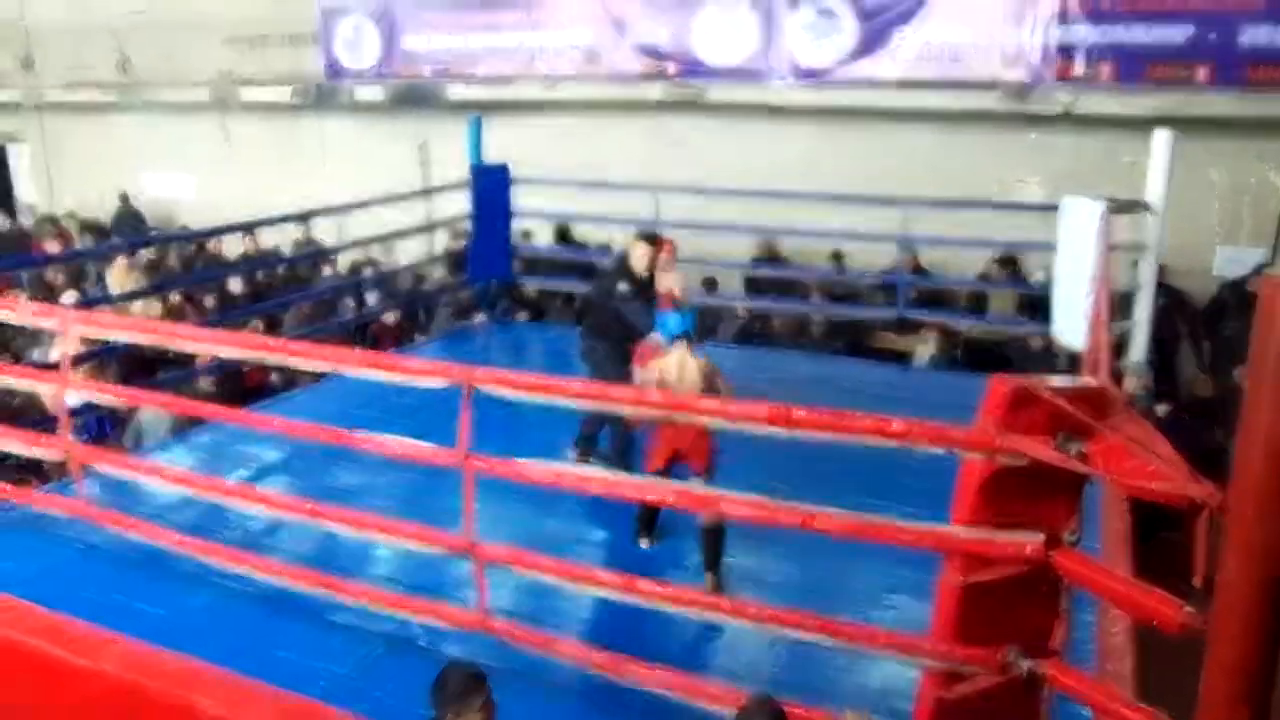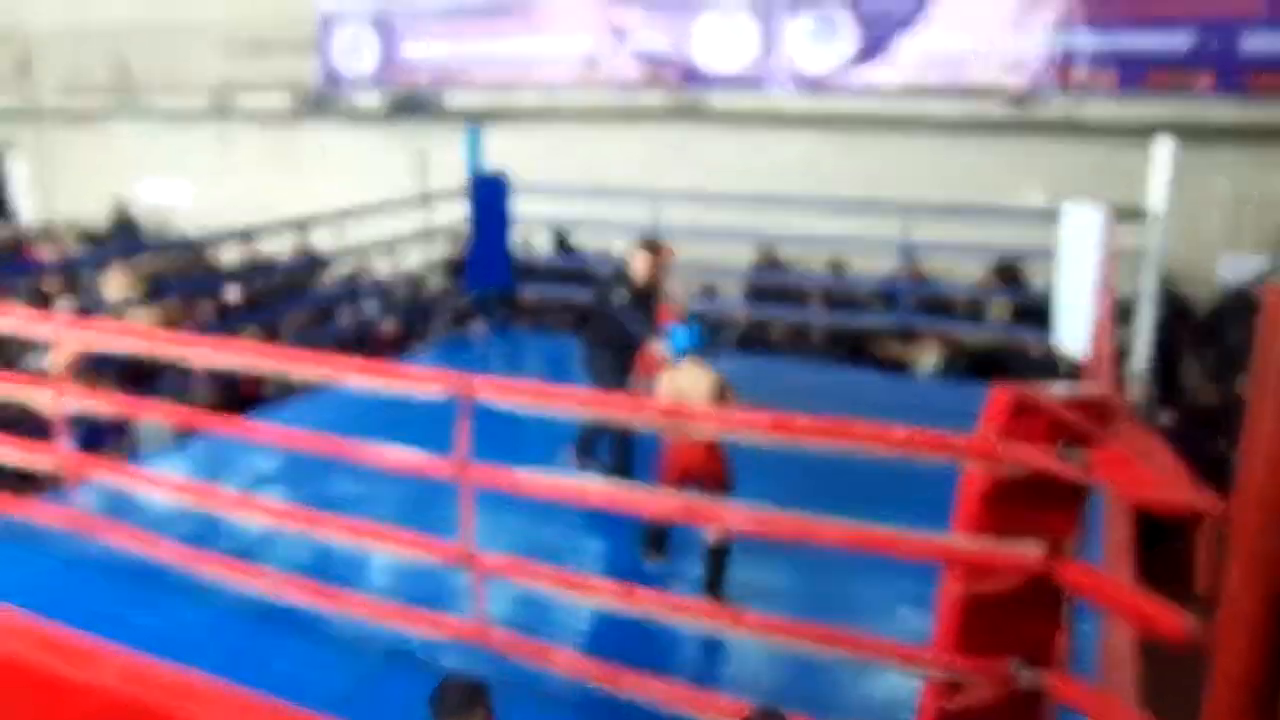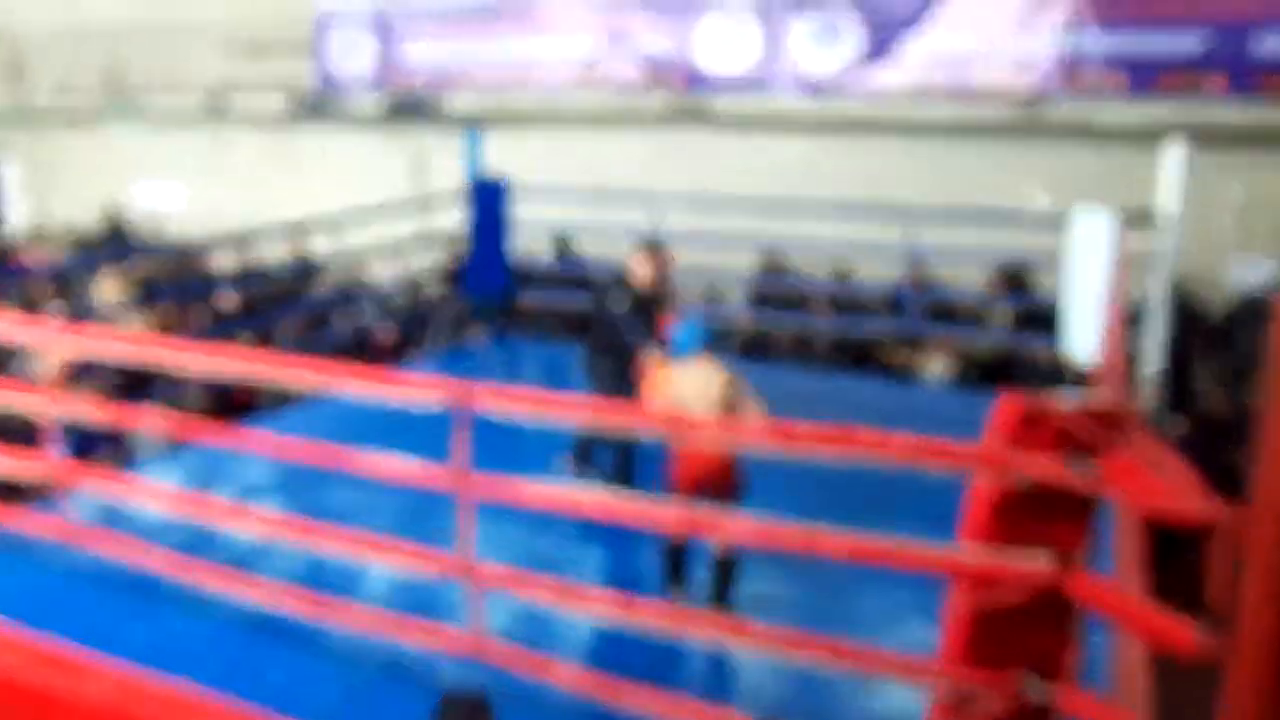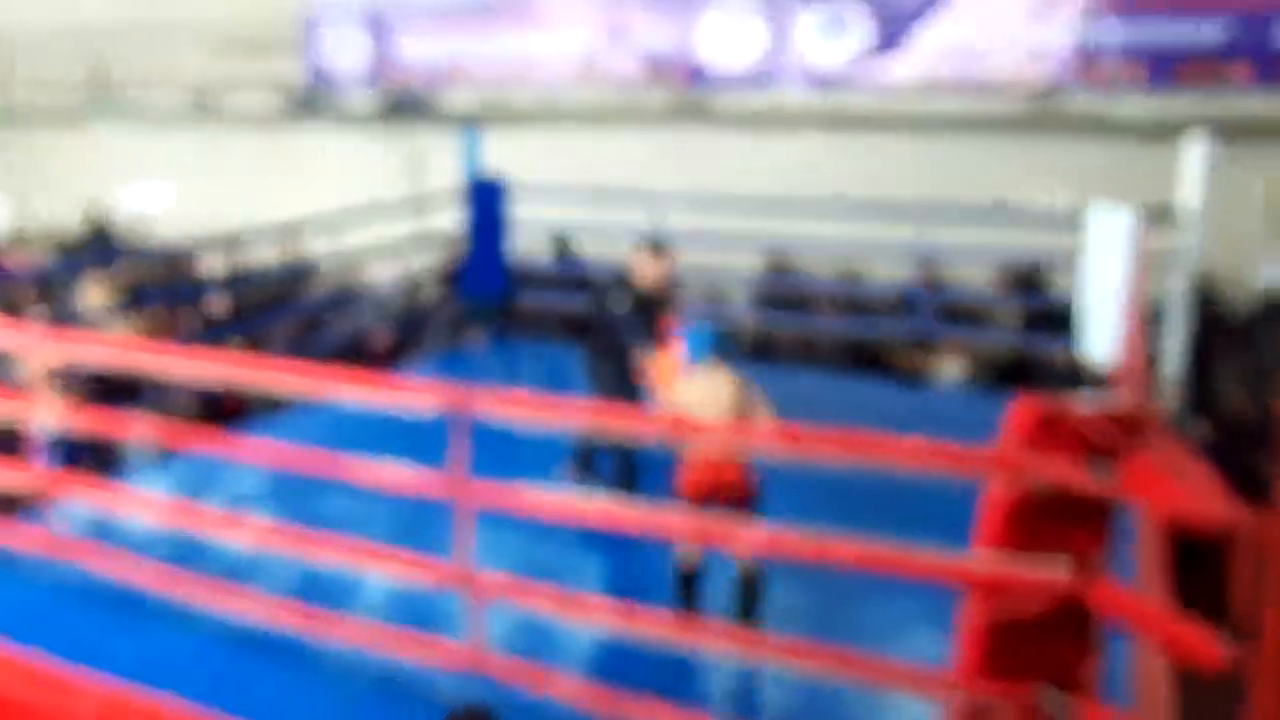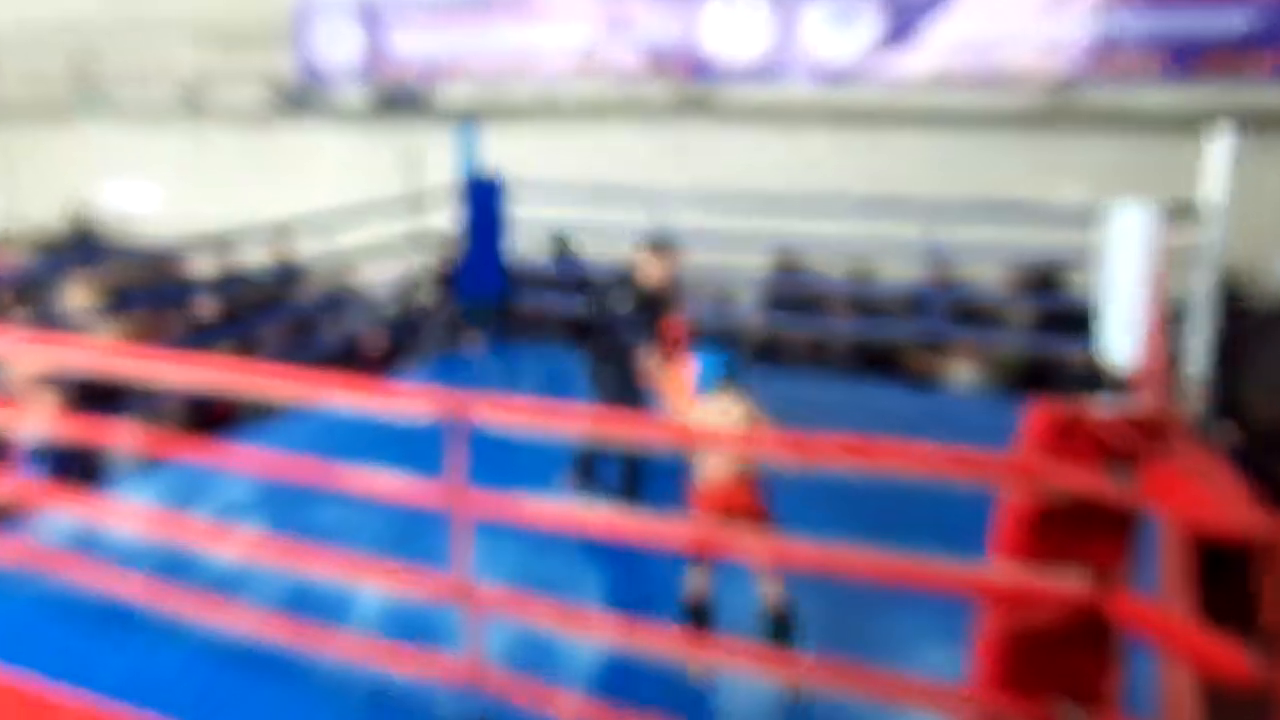
dt=0.1s
person 1, frame 1
left shoulder: (658, 364)
right shoulder: (704, 365)
right elbow: (724, 395)
left hip: (668, 432)
right hip: (696, 434)
left ankle: (645, 534)
right ankle: (712, 571)
person 1, frame 2
left shoulder: (668, 378)
right shoulder: (715, 378)
left hip: (679, 450)
right hip: (708, 452)
left ankle: (654, 551)
right ankle: (713, 591)
person 1, frame 3
left shoulder: (672, 375)
right shoulder: (726, 376)
left elbow: (658, 414)
right elbow: (757, 415)
left hip: (687, 455)
right hip: (718, 457)
left ankle: (675, 583)
right ankle: (719, 599)
person 1, frame 4
left shoulder: (680, 384)
right shoulder: (737, 384)
right elbow: (767, 422)
left hip: (696, 468)
right hip: (731, 469)
left knee: (690, 542)
left ankle: (687, 612)
right ankle: (745, 620)
person 1, frame 5
left shoulder: (694, 410)
right shoulder: (747, 410)
left hip: (707, 495)
right hip: (742, 494)
left knee: (699, 570)
right knee: (769, 576)
right ankle: (783, 651)
person 2, frame 1
right shoulder: (617, 279)
left elbow: (647, 308)
right elbow: (636, 312)
left hip: (621, 343)
right hip: (601, 344)
left ankle: (583, 447)
person 2, frame 2
right shoulder: (617, 287)
right elbow: (633, 320)
right wrist: (652, 340)
left hip: (624, 352)
right hip: (603, 352)
left ankle: (583, 450)
person 2, frame 3
right shoulder: (616, 292)
right elbow: (630, 328)
right wrist: (647, 347)
left hip: (625, 358)
right hip: (605, 358)
left ankle: (581, 457)
person 2, frame 4
left shoulder: (657, 293)
right shoulder: (619, 291)
right elbow: (627, 327)
right wrist: (639, 349)
left hip: (626, 360)
right hip: (607, 361)
left ankle: (582, 464)
right ankle: (625, 486)
person 2, frame 5
left shoulder: (660, 293)
right shoulder: (621, 290)
right elbow: (628, 327)
right wrist: (641, 348)
left hip: (630, 362)
right hip: (610, 364)
left ankle: (583, 472)
right ankle: (628, 494)
